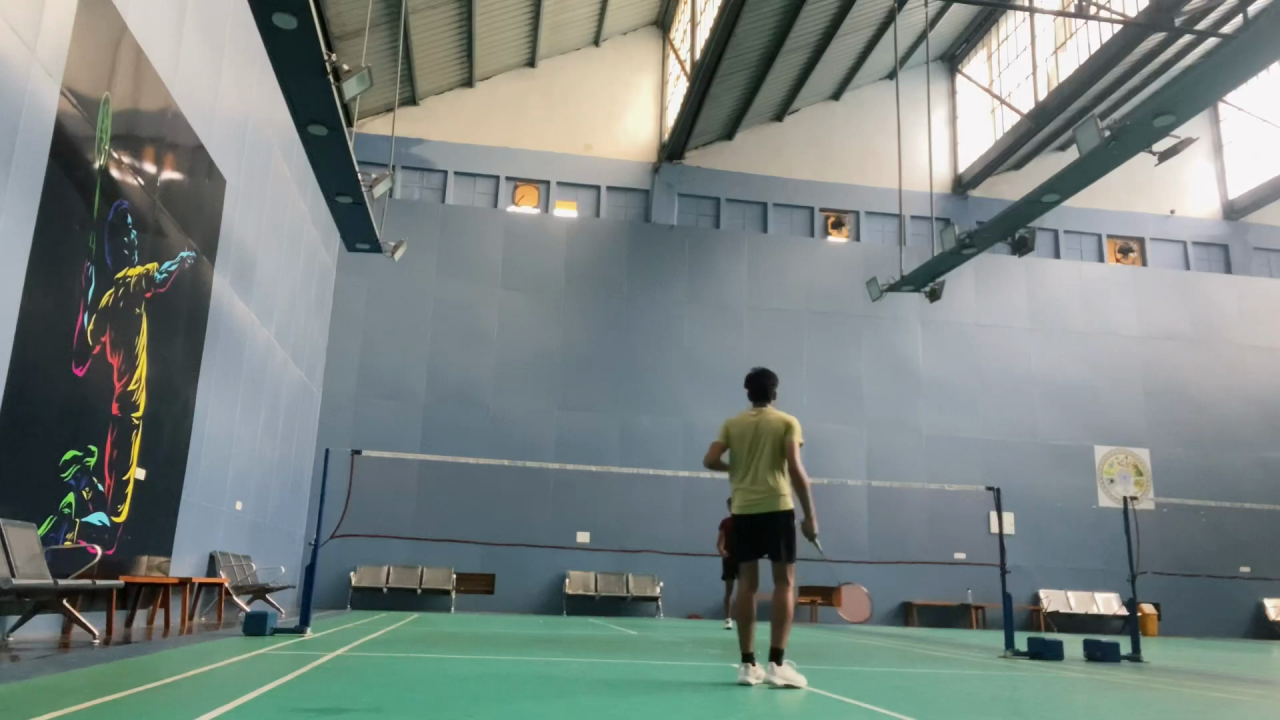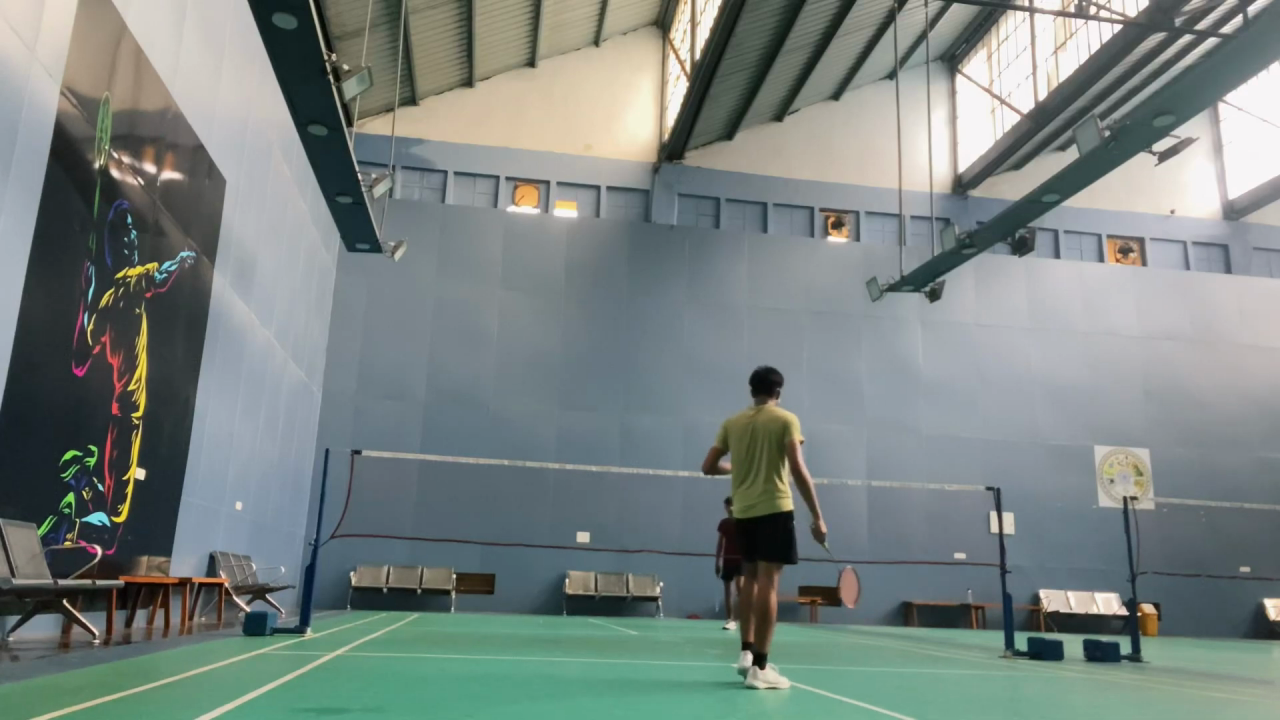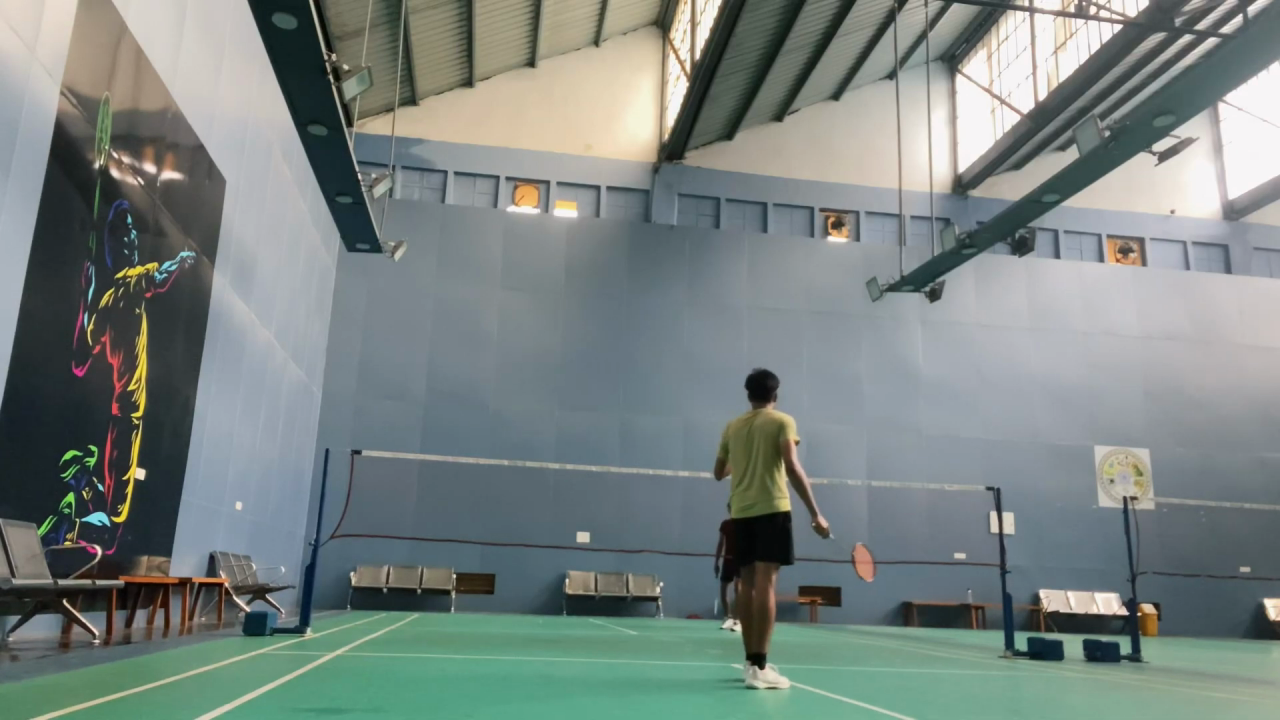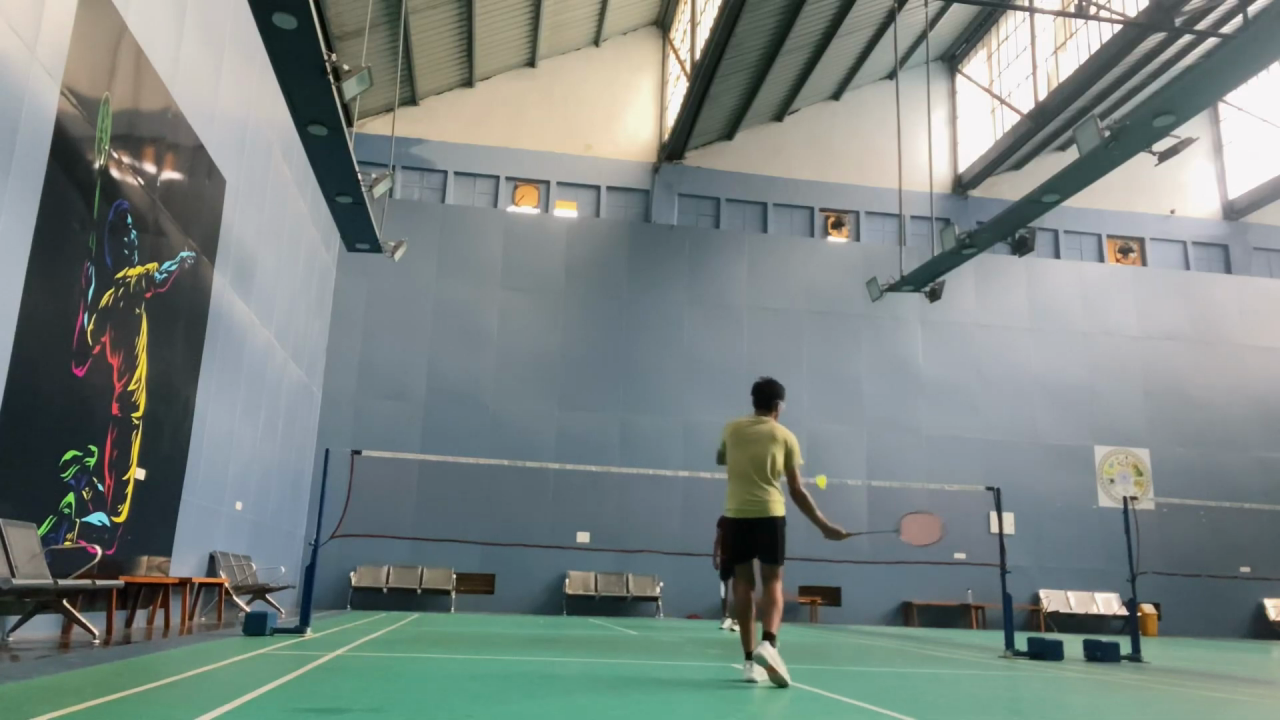
dt=0.5s
person 1, frame 1
left shoulder: (138, 278)
right shoulder: (106, 291)
left elbow: (159, 277)
right elbow: (80, 359)
left wrist: (178, 263)
right wrist: (85, 300)
left hip: (129, 396)
left knee: (120, 471)
right knee: (100, 467)
left ankle: (109, 537)
person 1, frame 2
left shoulder: (138, 279)
right shoulder: (106, 289)
left elbow: (159, 277)
right elbow: (80, 359)
left wrist: (178, 264)
right wrist: (86, 300)
left hip: (129, 398)
right hip: (108, 397)
left knee: (119, 474)
left ankle: (110, 533)
person 1, frame 3
left shoulder: (138, 278)
right shoulder: (105, 289)
left elbow: (159, 276)
right elbow: (81, 356)
left wrist: (177, 263)
right wrist: (85, 300)
left hip: (129, 394)
left knee: (120, 470)
left ankle: (111, 532)
person 1, frame 4
left shoulder: (138, 278)
right shoulder: (105, 290)
left elbow: (159, 277)
right elbow: (80, 358)
left wrist: (177, 265)
right wrist: (86, 301)
left hip: (129, 395)
left knee: (120, 468)
right knee: (101, 465)
left ankle: (112, 529)
person 2, frame 1
left shoulder: (732, 424)
right shoulder: (787, 422)
left elbow: (710, 460)
right elbow: (795, 469)
right wrist: (810, 515)
left hip: (742, 510)
right hip: (777, 508)
left knee: (747, 584)
right knee: (784, 582)
left ankle: (747, 664)
right ankle: (778, 662)
person 2, frame 2
left shoulder: (732, 423)
right shoulder: (785, 420)
left elbow: (708, 467)
right elbow: (797, 470)
right wrist: (817, 517)
left hip: (743, 511)
right hip: (775, 509)
left knee: (750, 578)
right knee: (768, 583)
left ankle: (746, 651)
right ankle: (760, 667)
person 2, frame 3
left shoulder: (732, 427)
right shoulder: (782, 422)
left elbow: (719, 473)
right elbow: (793, 469)
right wrist: (815, 514)
left hip: (741, 512)
right hip: (772, 510)
left knee: (748, 584)
right knee: (765, 584)
left ankle: (752, 661)
right ankle: (758, 667)
person 2, frame 4
left shoulder: (732, 429)
right shoulder: (785, 436)
right elbow: (796, 492)
right wrist: (823, 525)
left hip: (735, 513)
right hip: (769, 513)
left knee: (743, 583)
right knee: (772, 581)
left ankle: (750, 660)
right ankle: (767, 643)
